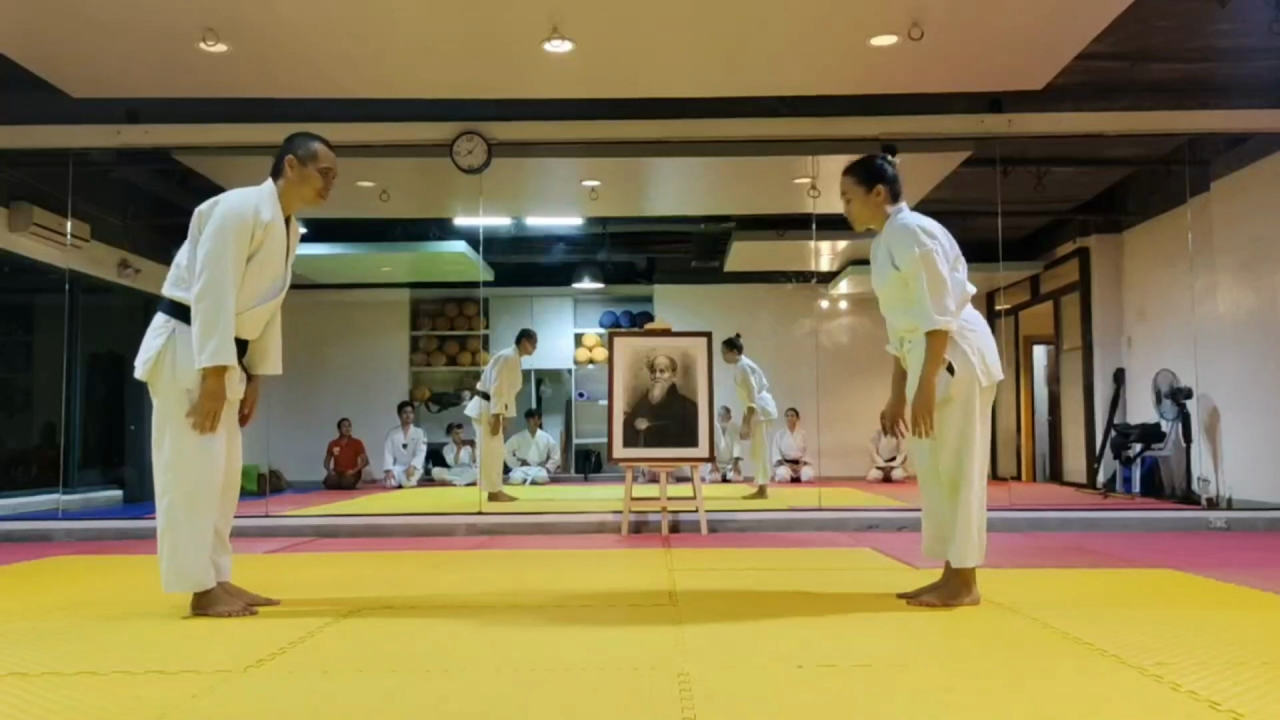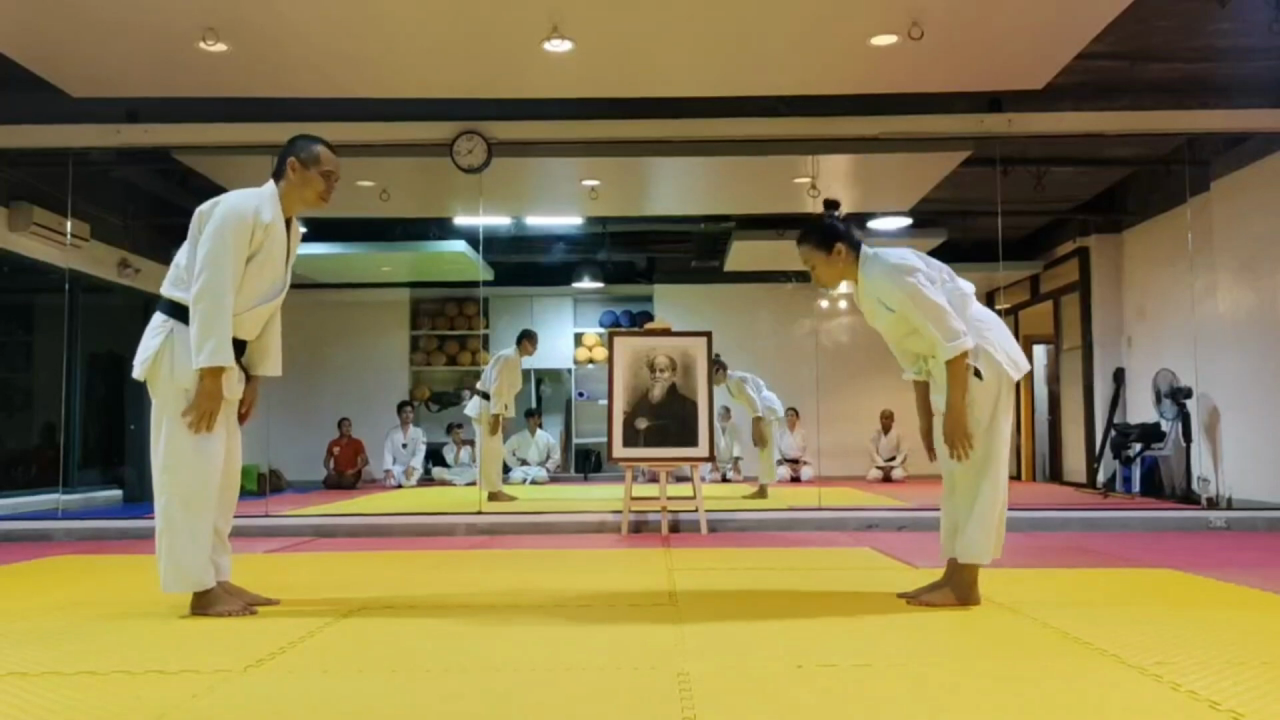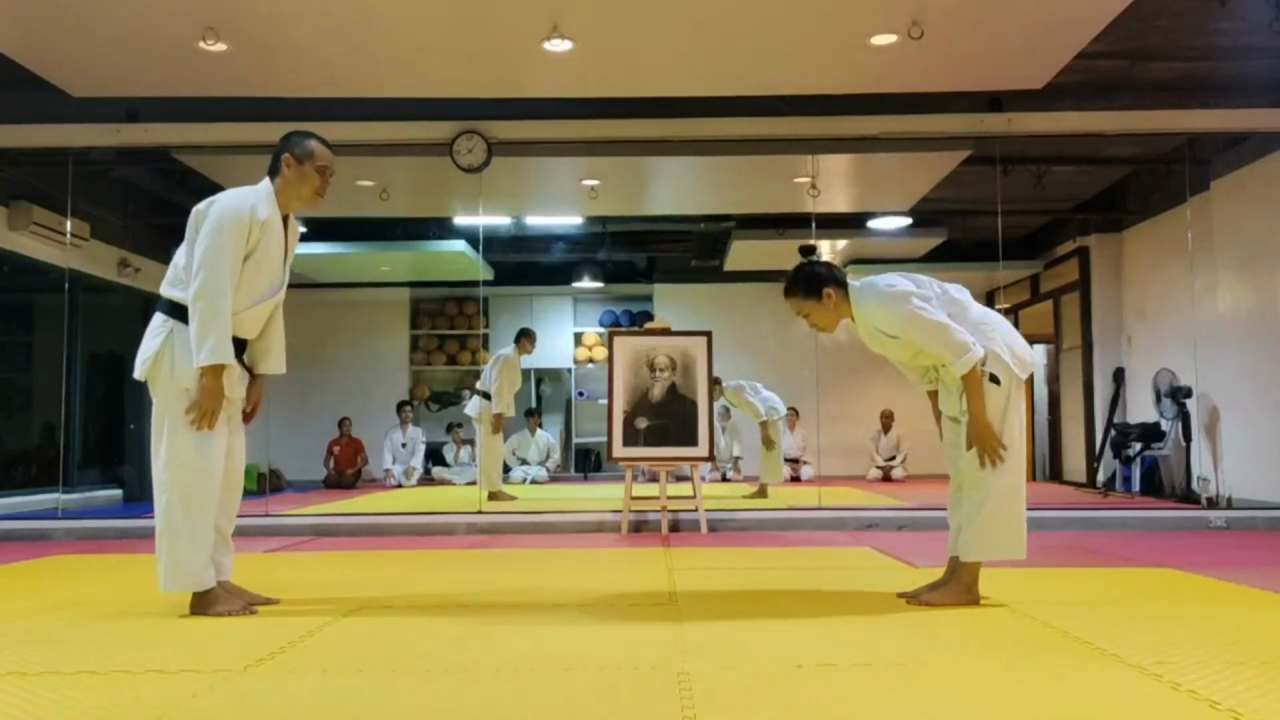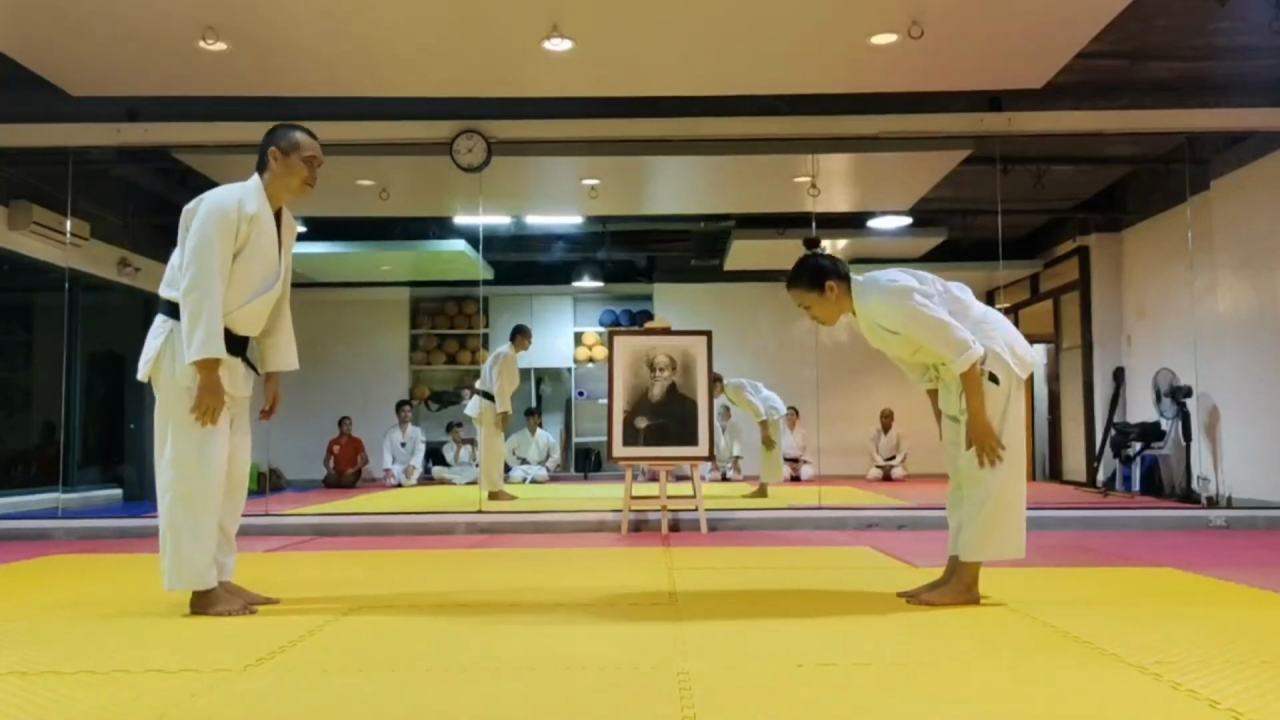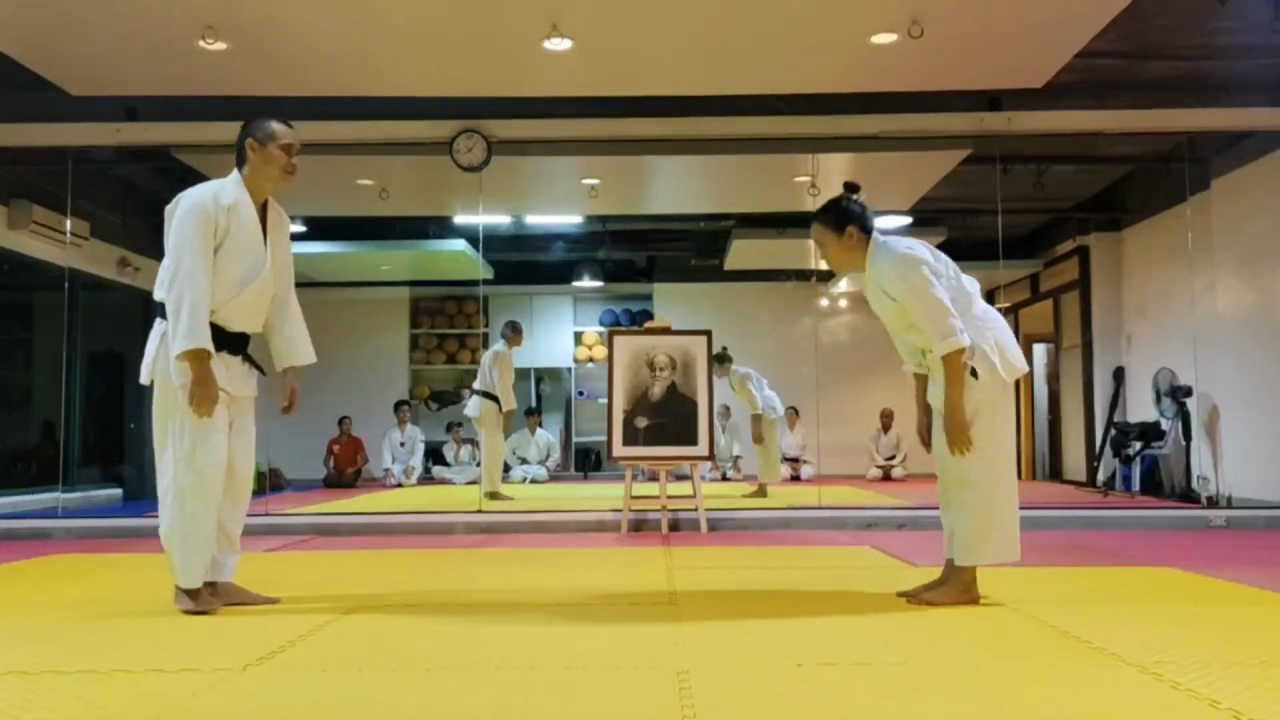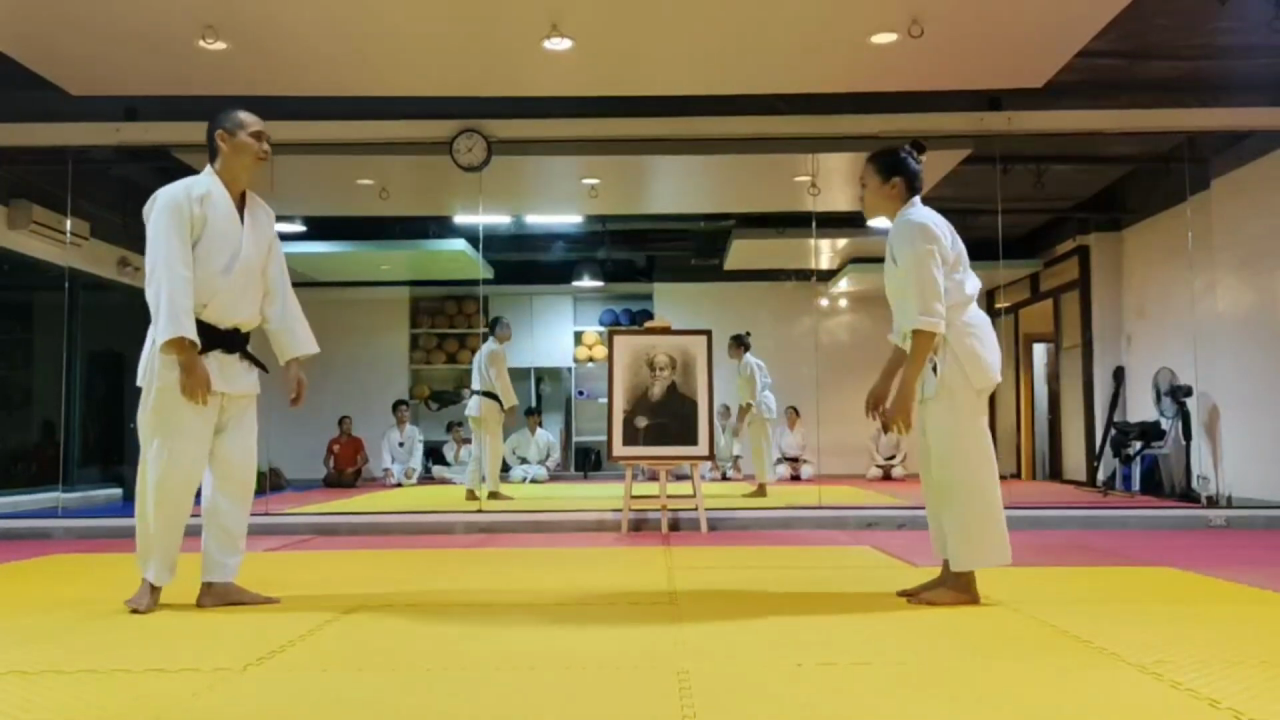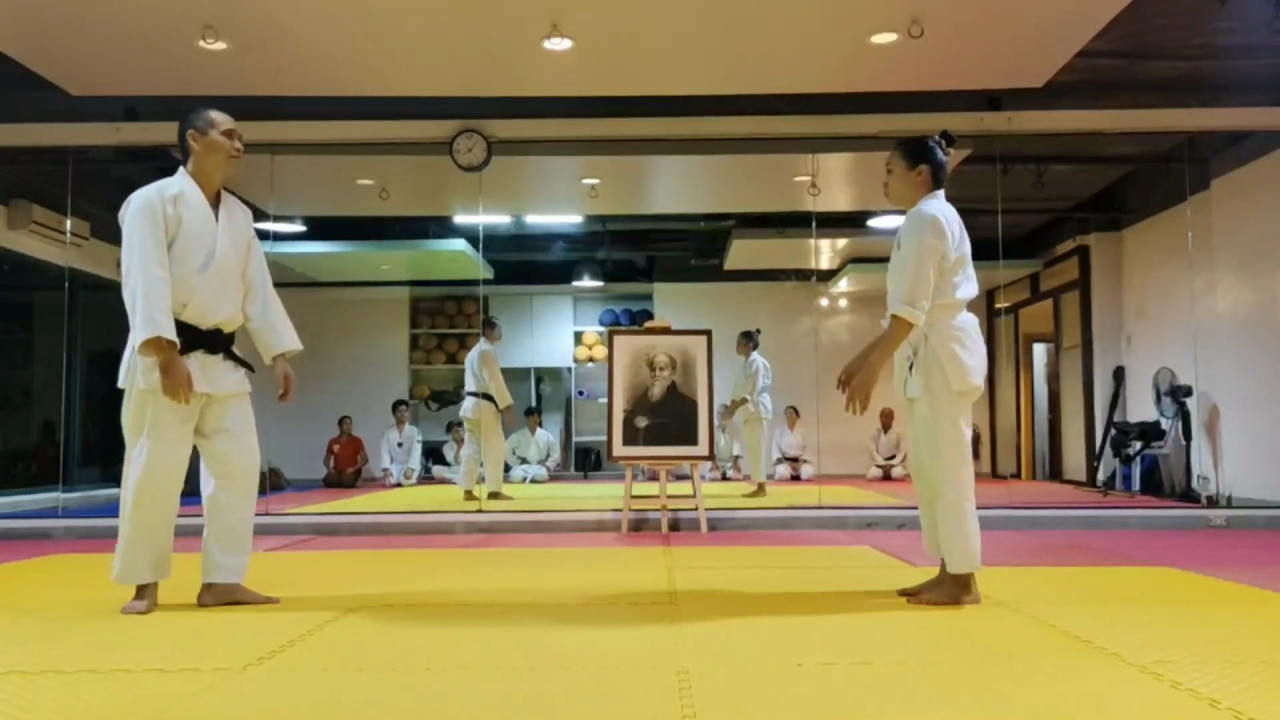
dt=0.2s
person 1, frame 1
left shoulder: (288, 229)
right shoulder: (238, 210)
right elbow: (212, 297)
left wrist: (254, 377)
right wrist: (215, 378)
left hip: (223, 358)
right hip: (187, 347)
left knee: (223, 471)
right knee: (192, 467)
left ankle: (217, 580)
right ankle: (201, 589)
person 1, frame 2
left shoulder: (289, 230)
right shoulder: (239, 211)
right elbow: (210, 297)
left wrist: (253, 378)
right wrist: (210, 378)
left hip: (221, 356)
right hip: (184, 350)
left knee: (222, 472)
right knee: (191, 468)
left ankle: (216, 579)
right ankle: (201, 589)
person 1, frame 3
left shoulder: (288, 228)
right shoulder: (234, 210)
right elbow: (209, 295)
left wrist: (259, 376)
right wrist: (212, 376)
left hip: (225, 354)
right hip: (186, 346)
left knee: (226, 470)
right knee: (192, 467)
left ankle: (217, 578)
right ankle: (200, 588)
person 1, frame 4
left shoulder: (285, 224)
right shoulder: (223, 206)
left elbow: (276, 303)
right elbow: (200, 292)
left wrist: (273, 372)
right wrist: (208, 372)
left hip: (230, 355)
right hip: (189, 350)
left knee: (231, 469)
right knee: (195, 467)
left ankle: (219, 577)
right ankle: (201, 587)
person 1, frame 5
left shoulder: (277, 219)
right shoulder: (202, 202)
left elbow: (282, 298)
right elbow: (187, 287)
left wrist: (290, 368)
right wrist: (199, 366)
left hip: (234, 355)
right hip: (189, 353)
left knee: (235, 471)
right knee: (196, 464)
left ankle: (218, 578)
right ankle: (188, 582)
person 1, frame 6
left shoulder: (261, 214)
right shoulder: (179, 198)
left elbow: (276, 290)
right elbow: (169, 280)
left wrist: (294, 359)
right wrist: (186, 355)
left hip: (234, 357)
right hip: (183, 352)
left knee: (236, 469)
right knee: (173, 466)
left ankle: (218, 581)
right ankle: (152, 577)
person 1, frame 7
left shoulder: (239, 213)
right shoulder: (154, 201)
left elbow: (258, 289)
right elbow: (145, 281)
left wrist: (280, 355)
right wrist: (166, 354)
left hip: (222, 360)
right hip: (168, 355)
left knee: (238, 467)
right knee: (155, 470)
left ankle: (221, 580)
right ankle: (145, 583)
person 2, frame 1
left shoulder: (911, 231)
right shoulder: (886, 242)
left elbow: (940, 316)
right elbow: (903, 329)
left wrist: (925, 388)
right wrist: (897, 393)
left hip: (957, 356)
right hip: (934, 360)
left knee: (957, 466)
right knee: (936, 470)
left ankle: (963, 583)
right ankle: (953, 576)
person 2, frame 2
left shoulder: (890, 271)
right shoulder: (865, 287)
left elbow: (952, 337)
right elbow: (914, 354)
left wrist: (955, 411)
right wrist: (929, 413)
left hip: (982, 355)
right hip: (956, 365)
left knee: (976, 467)
right knee: (959, 472)
left ankle: (965, 583)
right ankle: (955, 574)
person 2, frame 3
left shoulder: (884, 302)
right shoulder: (864, 314)
left elbow: (963, 351)
right elbow: (922, 368)
left wrist: (979, 422)
right wrist: (946, 425)
left hip: (989, 357)
right hip: (963, 368)
left knee: (986, 467)
right knee: (964, 471)
left ankle: (965, 582)
right ankle: (957, 574)
person 2, frame 4
left shoulder: (887, 297)
right shoulder: (864, 311)
left elbow: (963, 349)
right elbow: (922, 367)
left wrist: (978, 420)
right wrist: (945, 426)
left hip: (990, 357)
right hip: (962, 365)
left knee: (985, 469)
right knee: (963, 471)
left ankle: (965, 582)
right ankle: (955, 574)
person 2, frame 5
left shoulder: (898, 261)
right shoulder: (874, 275)
left elbow: (948, 335)
right elbow: (915, 347)
left wrist: (953, 409)
right wrist: (925, 410)
left hip: (979, 354)
right hip: (960, 357)
left knee: (974, 468)
right knee: (954, 468)
left ankle: (964, 581)
right ankle: (955, 572)
person 2, frame 6
left shoulder: (916, 226)
right shoulder: (904, 231)
left elbow: (928, 317)
right elbow: (909, 321)
left wrist: (906, 387)
right wrist: (885, 379)
left hip: (959, 354)
right hip: (941, 356)
left knee: (960, 467)
right knee: (939, 468)
left ankle: (964, 581)
right ankle: (951, 573)
person 2, frame 7
left shoulder: (927, 217)
right shoulder: (934, 217)
left elbow: (912, 309)
right elbow: (909, 306)
left wrist: (871, 367)
right wrist: (864, 359)
left hip: (940, 353)
right hip: (934, 353)
left knee: (945, 467)
right knee: (931, 468)
left ankle: (962, 581)
right ankle: (949, 573)
